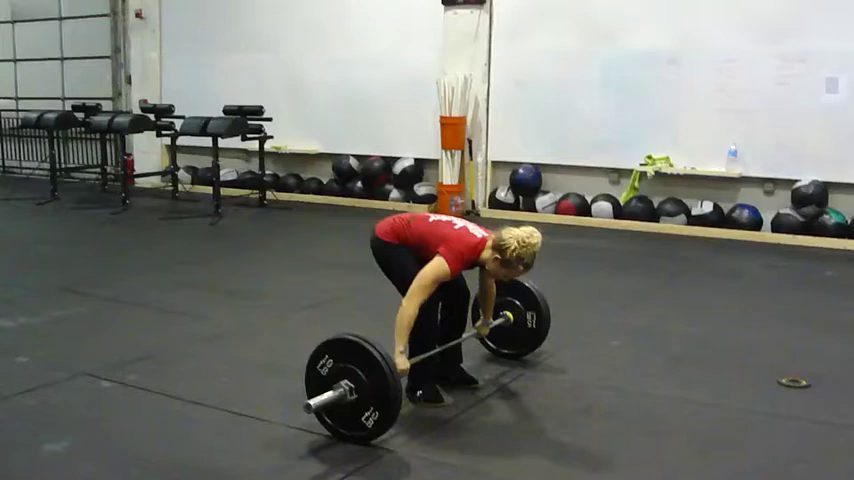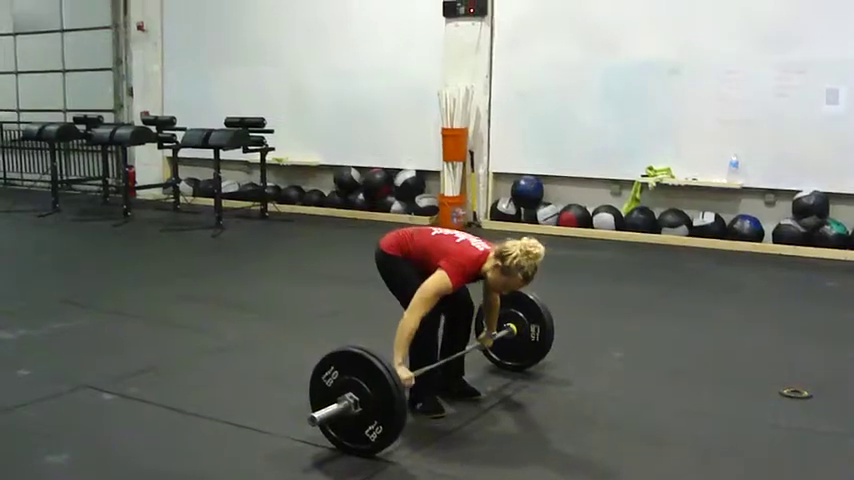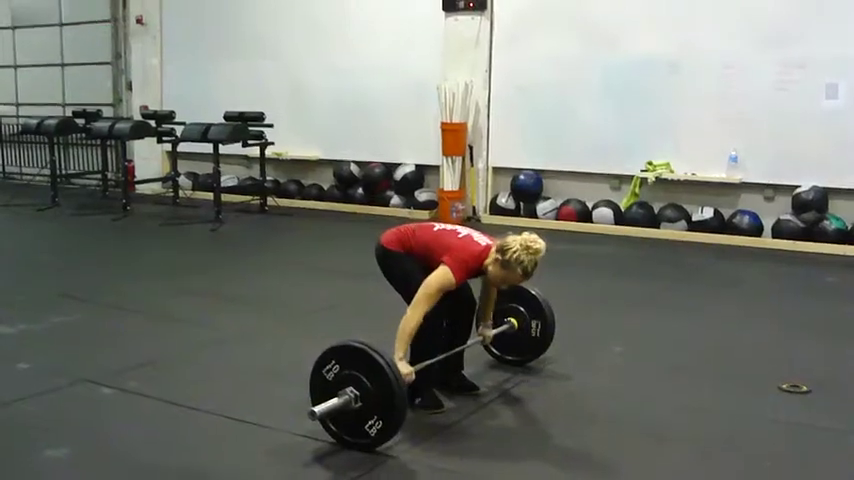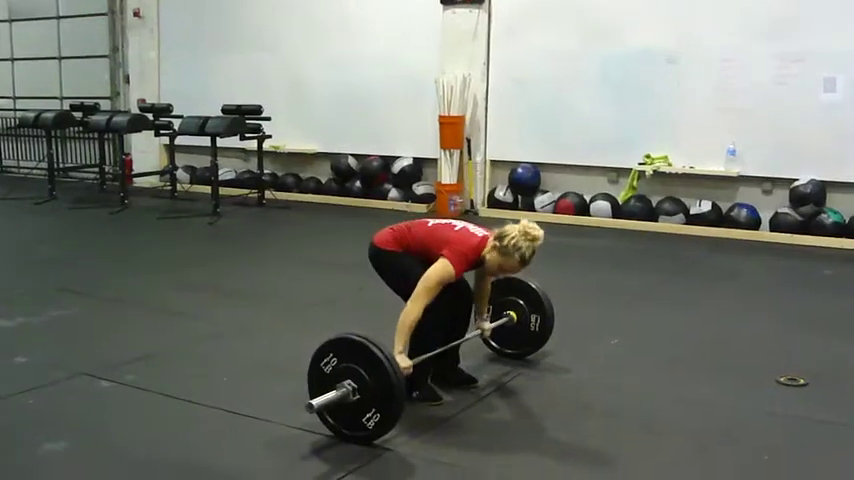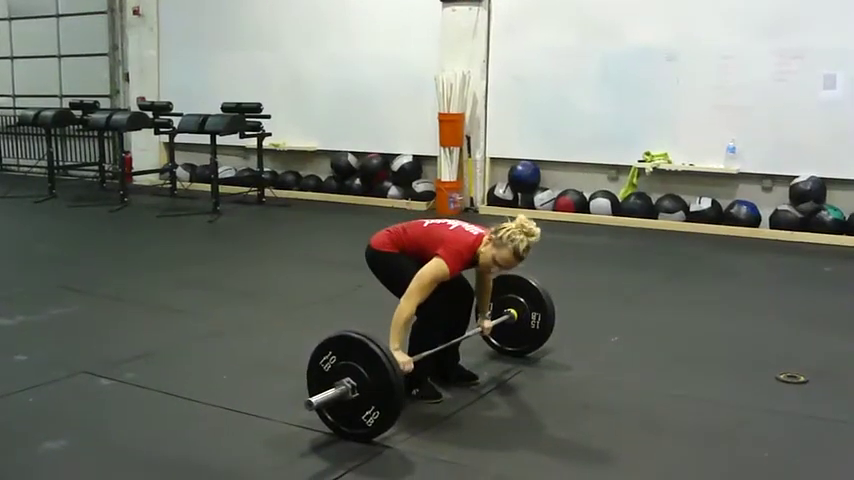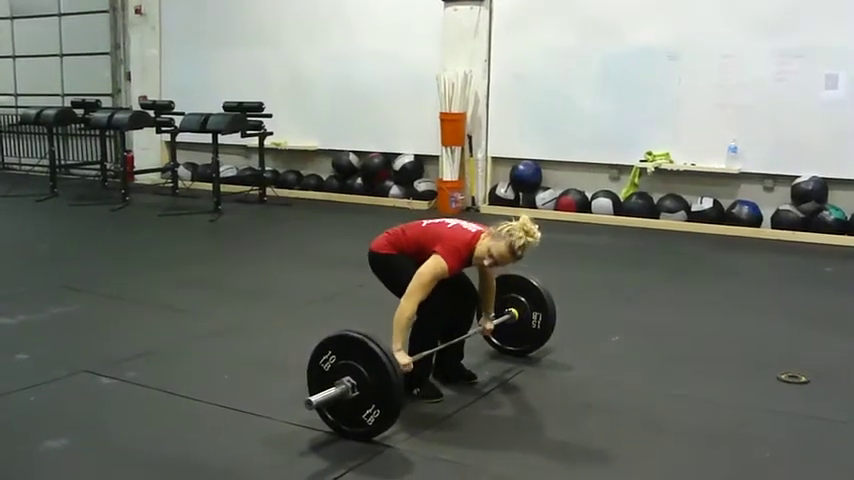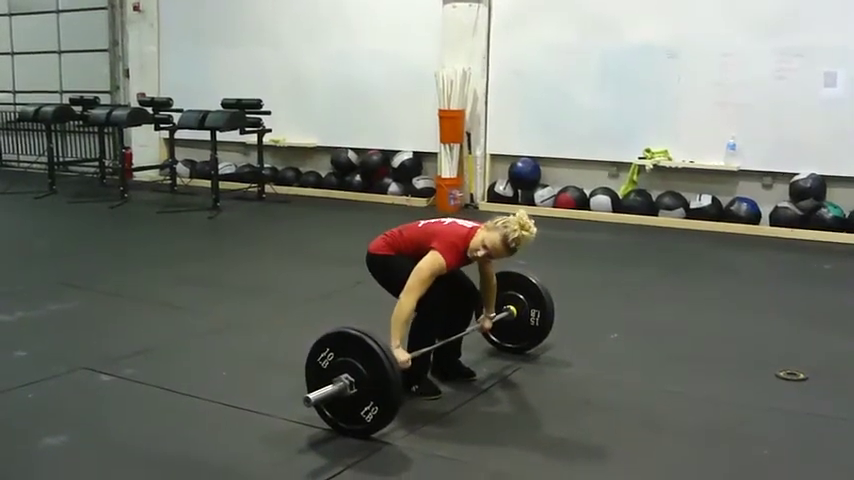
dt=0.2s
person 1, frame 1
left shoulder: (492, 247)
right shoulder: (459, 252)
left elbow: (487, 286)
right elbow: (411, 302)
left wrist: (486, 321)
right wrist: (399, 354)
left hip: (417, 239)
right hip: (390, 240)
left knee: (459, 296)
right knee: (427, 303)
left ankle: (448, 369)
right ankle: (419, 383)
person 1, frame 2
left shoulder: (495, 259)
right shoulder: (461, 266)
left elbow: (491, 298)
right elbow: (412, 315)
left wrist: (489, 333)
right wrist: (399, 366)
left hip: (420, 254)
right hip: (394, 254)
left knee: (463, 309)
right knee: (429, 315)
left ankle: (450, 381)
right ankle: (420, 395)
person 1, frame 3
left shoulder: (494, 254)
right shoulder: (463, 261)
left elbow: (488, 290)
right elbow: (415, 310)
left wrist: (485, 325)
right wrist: (399, 360)
left hip: (421, 251)
right hip: (393, 250)
left knee: (465, 304)
right knee: (434, 311)
left ankle: (448, 376)
right ankle: (418, 389)
person 1, frame 4
left shoulder: (489, 245)
right shoulder: (462, 253)
left elbow: (482, 281)
right elbow: (415, 304)
left wrist: (482, 318)
right wrist: (399, 354)
left hip: (416, 250)
right hip: (387, 249)
left knee: (463, 298)
right knee: (437, 306)
left ankle: (445, 369)
right ankle: (414, 382)
person 1, frame 5
left shoulder: (486, 244)
right shoulder: (458, 251)
left elbow: (484, 282)
right elbow: (408, 301)
left wrist: (484, 316)
right wrist: (395, 351)
left hip: (414, 252)
right hip: (385, 251)
left knee: (463, 296)
right knee: (435, 305)
left ankle: (445, 367)
right ankle: (414, 380)
person 1, frame 6
left shoulder: (490, 243)
right shoulder: (455, 249)
left elbow: (487, 283)
right elbow: (409, 300)
left wrist: (488, 317)
right wrist: (398, 351)
left hip: (416, 254)
right hip: (386, 254)
left knee: (467, 297)
right knee: (436, 305)
left ankle: (448, 366)
right ankle: (414, 379)
person 1, frame 7
left shoulder: (487, 241)
right shoulder: (453, 245)
left elbow: (488, 281)
right elbow: (408, 297)
left wrist: (488, 315)
right wrist: (396, 348)
left hip: (414, 255)
right hip: (384, 255)
left knee: (467, 296)
right knee: (435, 302)
left ankle: (446, 363)
right ankle: (412, 376)
